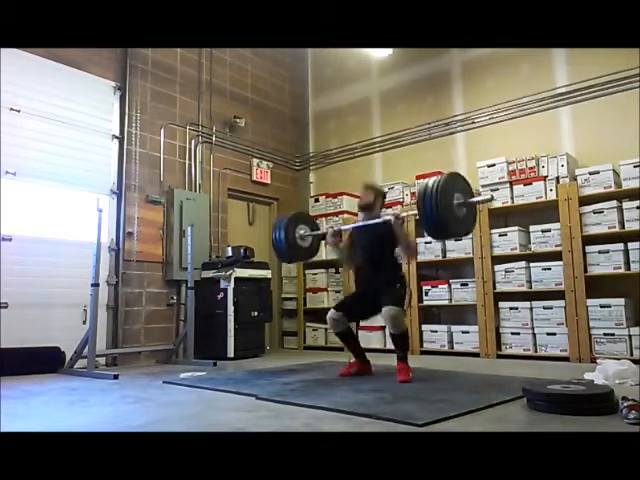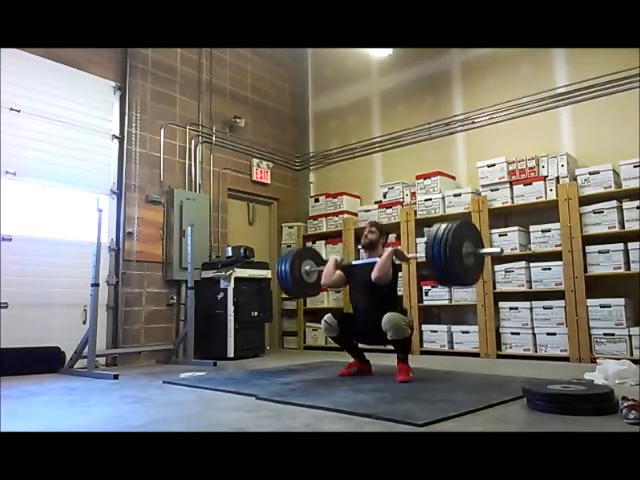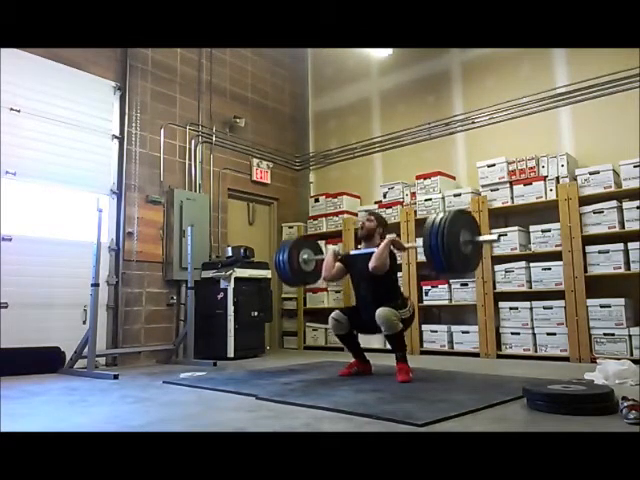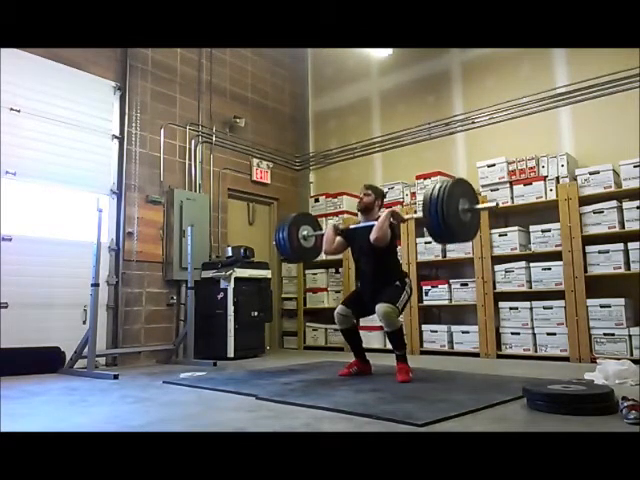
dt=0.4s
person 1, frame 1
left shoulder: (387, 225)
right shoulder: (355, 231)
left elbow: (410, 253)
right elbow: (349, 261)
left wrist: (399, 227)
right wrist: (333, 241)
left hip: (391, 285)
right hip: (365, 288)
left knee: (391, 313)
right knee: (334, 317)
left ankle: (403, 364)
right ankle: (361, 361)
person 1, frame 2
left shoulder: (388, 264)
right shoulder: (353, 267)
left elbow: (378, 277)
right elbow: (326, 282)
left wrist: (389, 253)
right wrist: (333, 261)
left hip: (389, 322)
right hip: (364, 327)
left knee: (392, 320)
right knee: (329, 322)
left ankle: (403, 364)
right ankle: (361, 362)
person 1, frame 3
left shoulder: (385, 253)
right shoulder: (351, 257)
left elbow: (375, 267)
right elbow: (328, 275)
left wrist: (387, 242)
right wrist: (332, 252)
left hip: (395, 312)
left knee: (383, 314)
right knee: (336, 319)
left ankle: (402, 364)
right ankle: (361, 361)
person 1, frame 4
left shoulder: (386, 224)
right shoulder: (352, 231)
left elbow: (376, 238)
right elbow: (329, 248)
left wrist: (387, 214)
right wrist: (332, 227)
left hip: (395, 284)
right hip: (367, 287)
left knee: (385, 311)
right knee: (341, 313)
left ankle: (402, 364)
right ankle: (362, 362)
